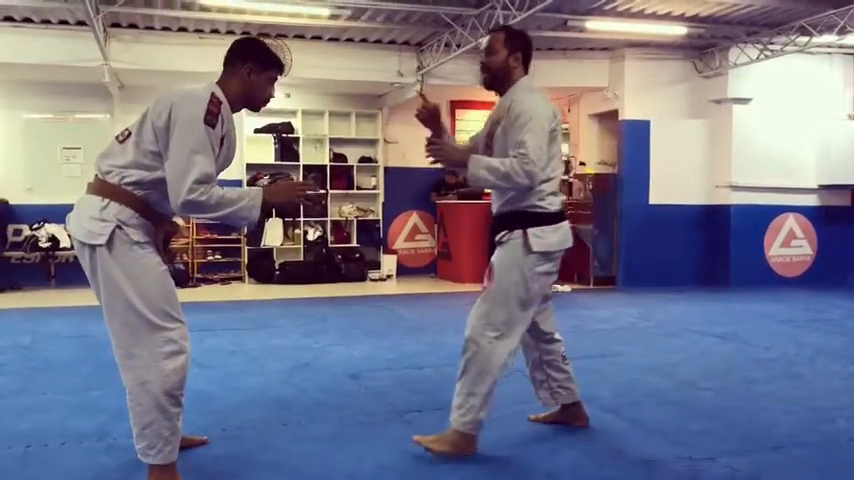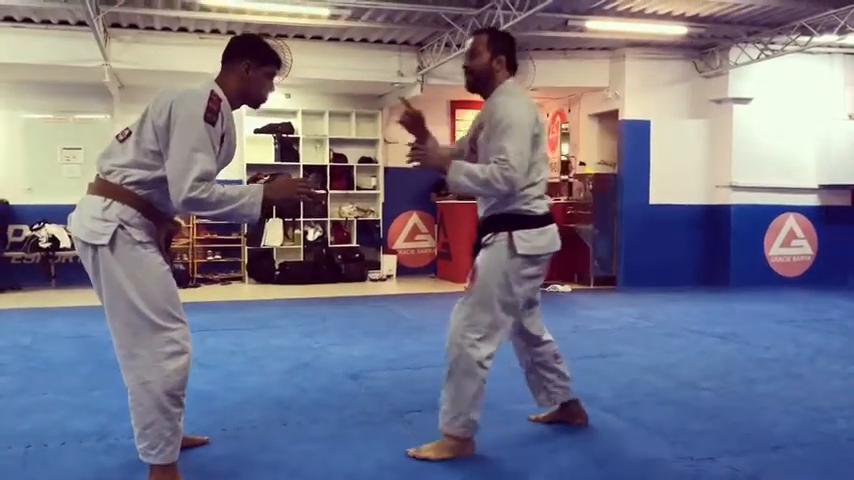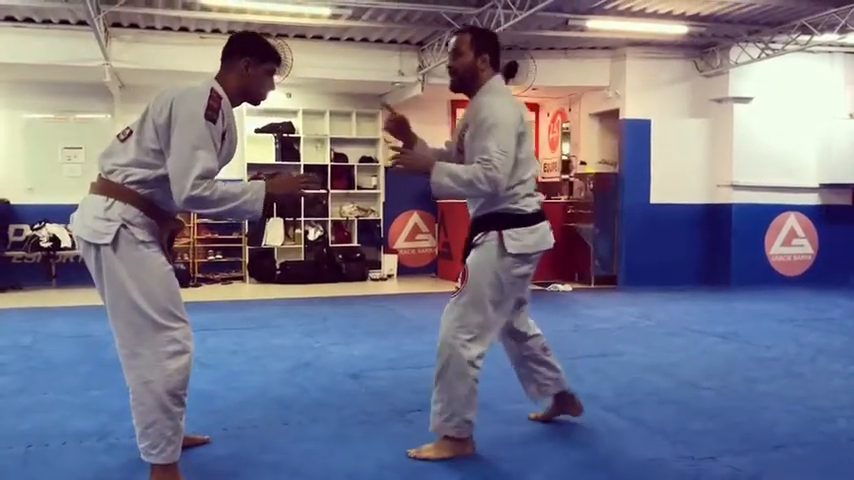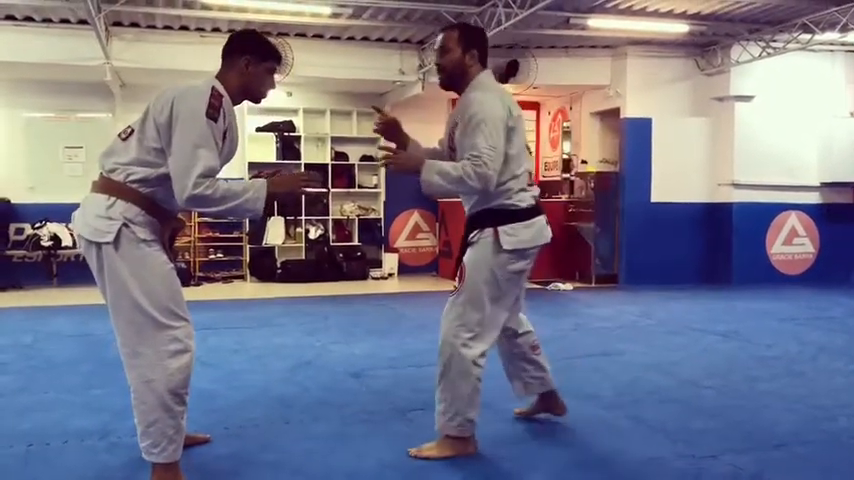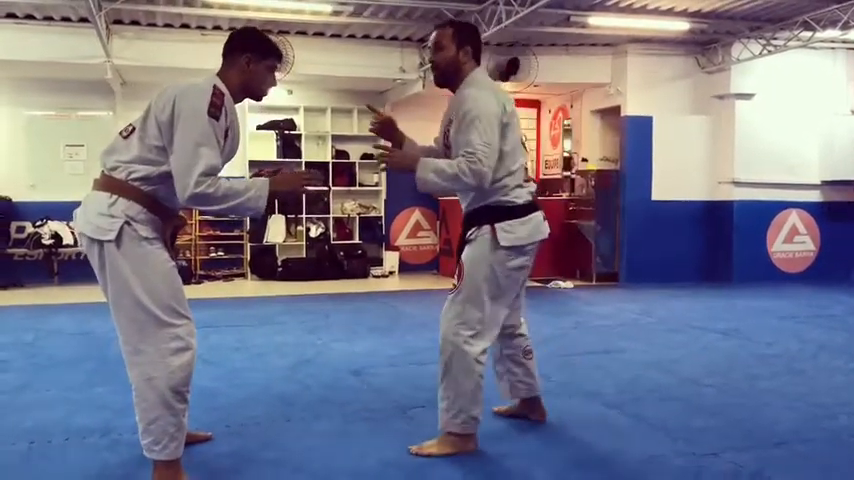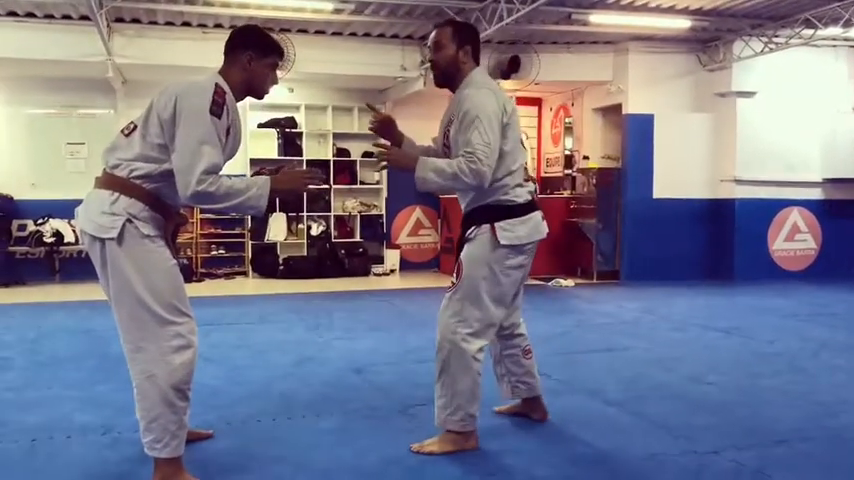
dt=0.1s
person 1, frame 1
left shoulder: (209, 110)
right shoulder: (199, 107)
right elbow: (191, 195)
left wrist: (230, 207)
right wrist: (265, 196)
left hip: (124, 223)
right hip: (113, 225)
left knee: (151, 341)
right knee: (161, 347)
left ankle: (162, 433)
person 1, frame 2
left shoulder: (210, 109)
right shoulder: (199, 105)
right elbow: (192, 193)
left wrist: (211, 211)
right wrist: (266, 193)
left hip: (125, 223)
right hip: (116, 225)
left knee: (152, 340)
right knee: (163, 346)
left ankle: (162, 433)
person 1, frame 3
left shoulder: (210, 106)
right shoulder: (200, 102)
right elbow: (194, 191)
left wrist: (230, 203)
right wrist: (268, 190)
left hip: (127, 222)
right hip: (118, 224)
left knee: (154, 340)
right knee: (165, 346)
left ankle: (163, 432)
person 1, frame 4
left shoulder: (211, 104)
right shoulder: (201, 101)
right elbow: (196, 189)
left wrist: (226, 204)
right wrist: (269, 189)
left hip: (129, 220)
right hip: (120, 223)
left knee: (155, 338)
right knee: (165, 344)
left ankle: (164, 431)
person 1, frame 5
left shoulder: (211, 102)
right shoulder: (203, 99)
right elbow: (198, 188)
left wrist: (216, 205)
right wrist: (271, 187)
left hip: (129, 218)
right hip: (121, 221)
left knee: (156, 336)
right knee: (168, 342)
left ankle: (165, 429)
person 1, frame 6
left shoulder: (213, 100)
right shoulder: (204, 97)
right elbow: (200, 186)
left wrist: (217, 203)
right wrist: (272, 185)
left hip: (131, 216)
right hip: (123, 218)
left knee: (159, 333)
right knee: (168, 340)
left ankle: (166, 427)
person 2, frame 1
left shoulder: (528, 104)
right shoulder: (509, 107)
left elbow: (524, 172)
right elbow: (476, 156)
left wrist: (462, 159)
right wrist: (440, 133)
left hip: (528, 233)
right hip: (530, 232)
left knee: (487, 329)
right knee: (536, 325)
left ankle: (462, 432)
right ankle: (569, 405)
person 2, frame 2
left shoulder: (511, 108)
right shoulder: (494, 110)
left elbow: (505, 178)
right elbow: (462, 159)
left wrist: (444, 166)
right wrist: (425, 138)
left hip: (515, 236)
right hip: (520, 234)
left knee: (470, 331)
right knee: (525, 326)
left ankle: (457, 435)
right ankle: (567, 405)
person 2, frame 3
left shoulder: (495, 106)
right shoulder: (482, 106)
left elbow: (489, 179)
right elbow: (456, 162)
left wrist: (427, 168)
right wrist: (412, 142)
left hip: (506, 234)
right hip: (514, 231)
left knee: (462, 331)
right knee: (514, 322)
left ankle: (456, 436)
right ankle: (562, 396)
person 2, frame 4
left shoulder: (484, 101)
right shoulder: (473, 102)
left elbow: (479, 175)
right elbow: (448, 161)
left wrist: (417, 166)
right wrist: (404, 142)
left hip: (502, 231)
right hip: (511, 227)
left knee: (461, 330)
right knee: (506, 319)
left ankle: (458, 435)
right ankle: (545, 394)
person 2, frame 5
left shoulder: (478, 98)
right shoulder: (467, 98)
left elbow: (475, 171)
right elbow: (445, 159)
left wrist: (412, 165)
right wrist: (400, 141)
left hip: (500, 228)
right hip: (510, 224)
left knee: (462, 326)
right knee: (504, 320)
left ankle: (459, 432)
right ankle: (528, 399)
person 2, frame 6
left shoulder: (478, 98)
right shoulder: (467, 98)
left elbow: (475, 171)
right elbow: (445, 158)
left wrist: (412, 165)
right wrist: (399, 140)
left hip: (499, 227)
right hip: (509, 223)
left knee: (459, 324)
right knee: (503, 320)
left ankle: (459, 430)
right ankle: (530, 398)
